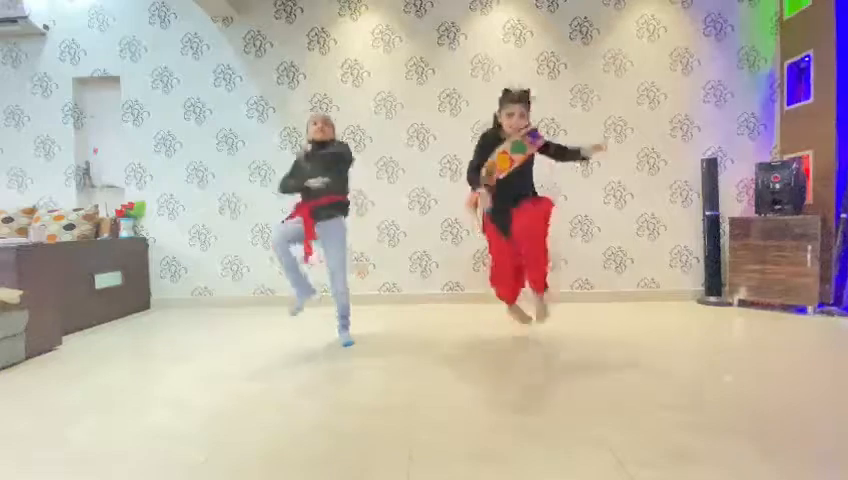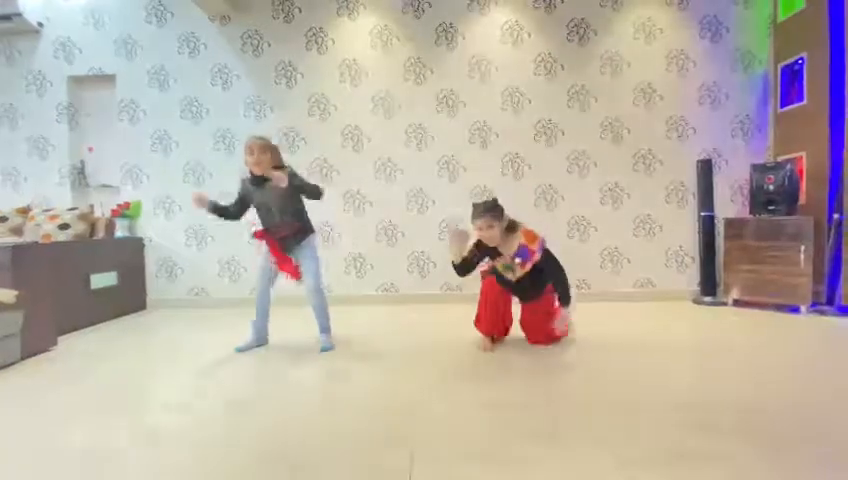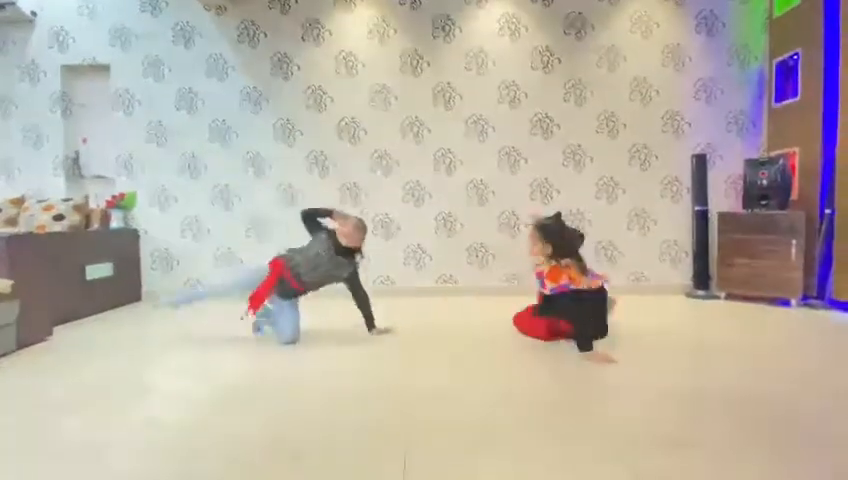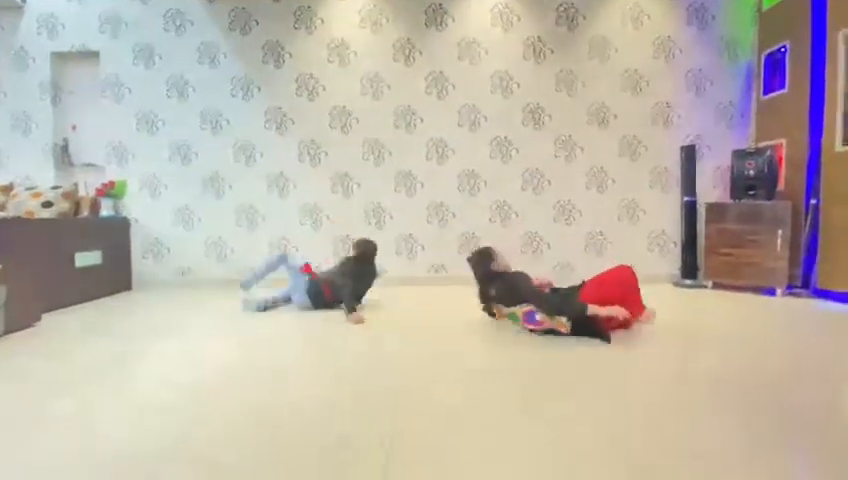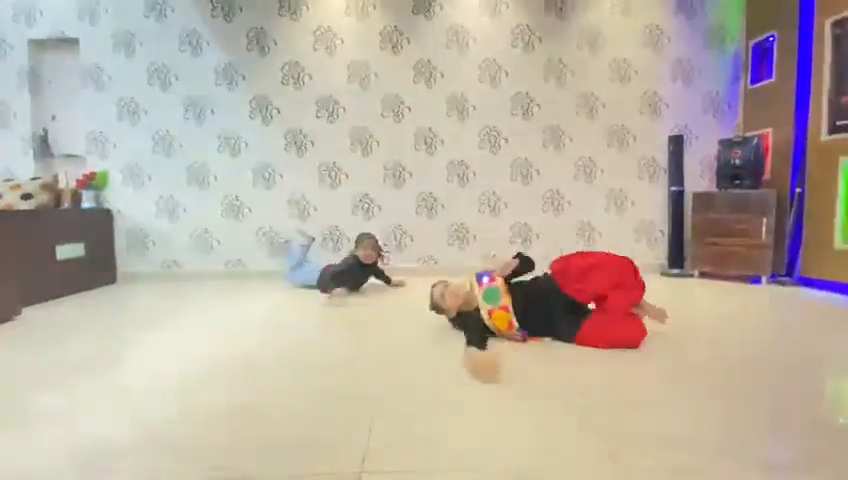
dt=0.7s
person 1, frame 1
right shoulder: (489, 139)
left elbow: (564, 153)
right elbow: (473, 171)
left wrist: (586, 152)
right wrist: (480, 190)
left hip: (525, 203)
right hip: (498, 207)
left knee: (532, 245)
right knee: (505, 256)
left ankle: (538, 294)
right ankle: (511, 303)
person 1, frame 2
left shoulder: (529, 244)
right shoulder: (484, 244)
left elbow: (557, 272)
right elbow: (463, 271)
left wrist: (564, 309)
right wrist: (458, 249)
left hip: (531, 285)
right hip: (505, 279)
left knee: (541, 337)
right ankle: (489, 334)
person 1, frame 3
left shoulder: (553, 278)
left elbow: (575, 316)
right elbow: (579, 236)
left wrist: (587, 351)
right wrist: (541, 224)
left knee: (521, 321)
person 1, frame 4
left shoulder: (491, 294)
right shoulder: (513, 280)
right elbow: (548, 303)
right wrist: (598, 310)
right hip: (573, 316)
right knee: (624, 275)
right ankle: (635, 315)
person 1, frame 5
right shoulder: (472, 321)
left elbow: (527, 264)
right elbow: (476, 342)
left wrist: (510, 264)
right wrist: (473, 355)
right hip: (565, 326)
left knee: (620, 269)
right knee: (634, 334)
left ankle: (637, 305)
person 2, frame 1
left shoulder: (340, 150)
right shoulder: (303, 158)
left elbow: (345, 158)
right elbow: (284, 186)
left wrist: (313, 152)
right wrist: (307, 184)
left hip: (332, 219)
right hip: (307, 218)
left knee: (338, 279)
right knee: (277, 238)
left ankle: (343, 326)
right ankle: (302, 289)
person 2, frame 2
left shoulder: (286, 176)
right shoulder: (248, 185)
left elbow: (316, 193)
right elbow: (235, 213)
left wrist: (289, 183)
right wrist: (210, 205)
left hip: (302, 239)
right hip: (275, 243)
left knee: (313, 285)
right knee: (263, 286)
left ankle: (325, 333)
right ankle: (259, 335)
person 2, frame 3
left shoulder: (348, 266)
right shoulder: (325, 235)
left elbow: (360, 296)
right elbow: (306, 214)
left wrist: (371, 326)
right wrist: (333, 214)
left hip: (288, 294)
right hip: (276, 273)
left knee: (289, 337)
right knee: (225, 289)
left ankle: (264, 316)
person 2, frame 4
left shoulder: (349, 262)
right shoulder: (371, 274)
left elbow: (347, 288)
right elbow: (356, 296)
left hip: (312, 288)
right hip: (317, 302)
left knee: (283, 257)
right ankle: (263, 303)
person 2, frame 5
left shoulder: (372, 262)
right shoulder: (350, 263)
right elbow: (328, 278)
left wrist: (390, 281)
right wrist: (333, 289)
left hip: (330, 270)
right hip: (322, 276)
right knee: (292, 273)
